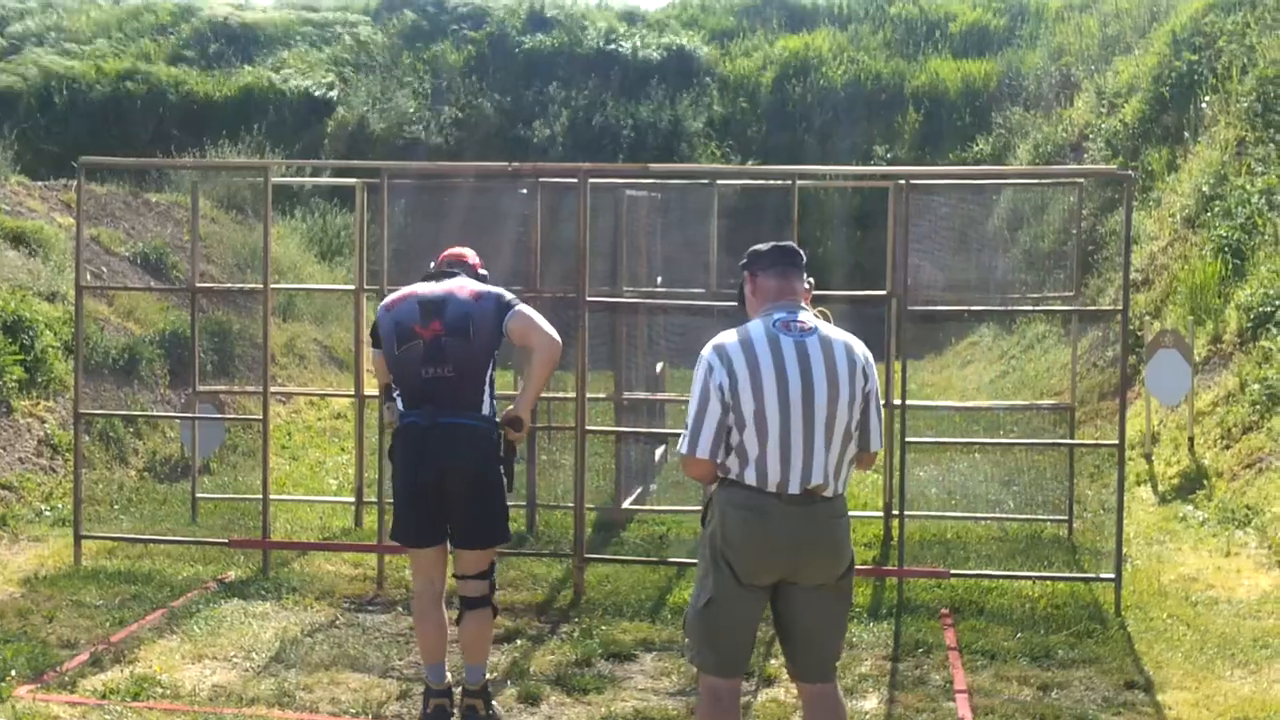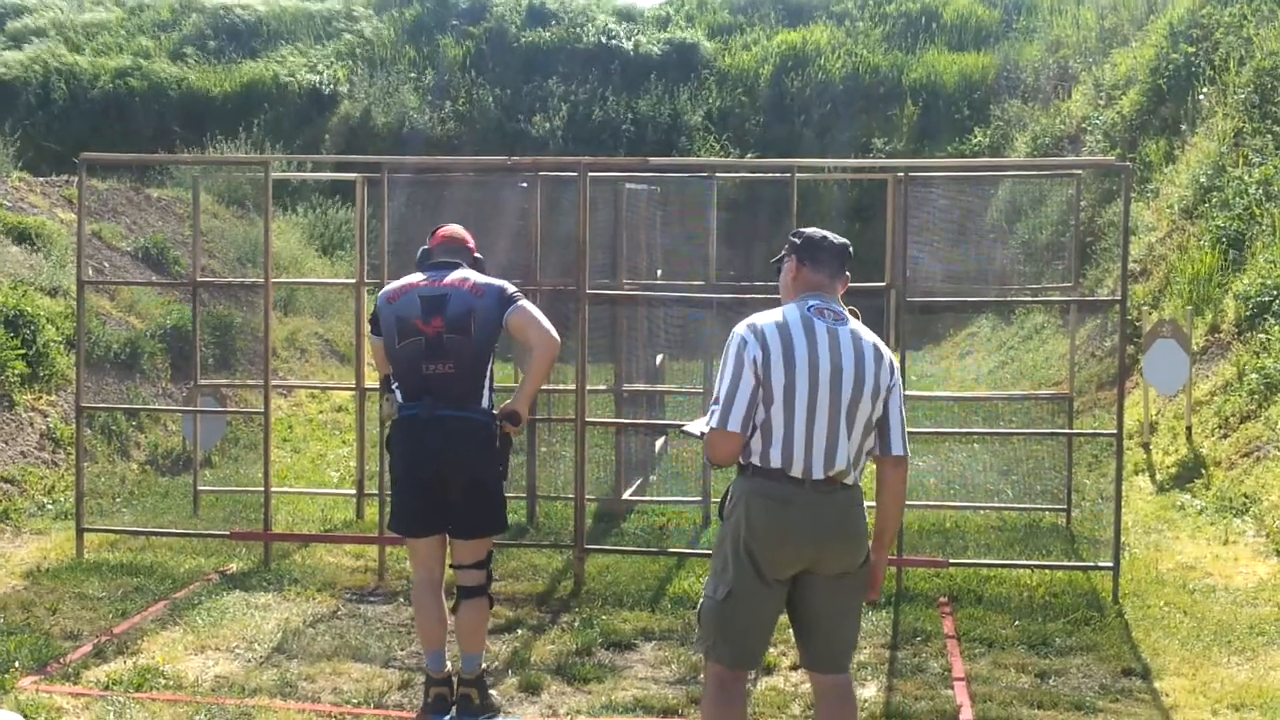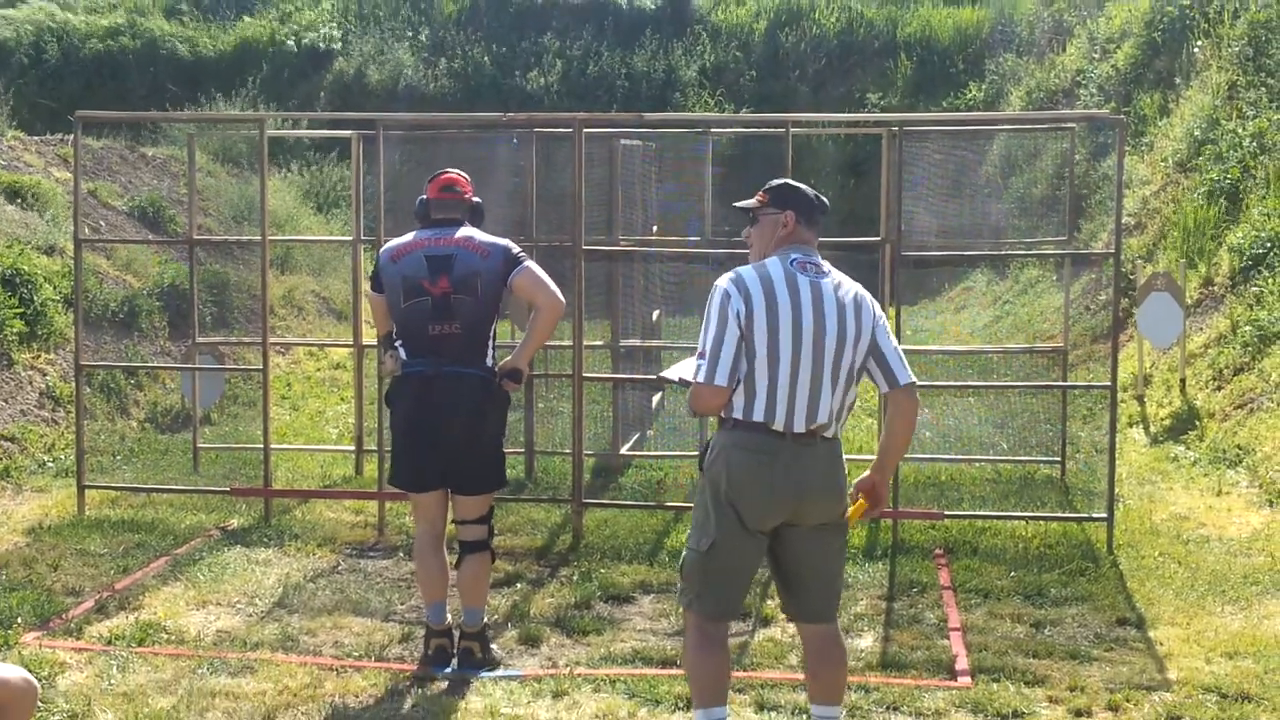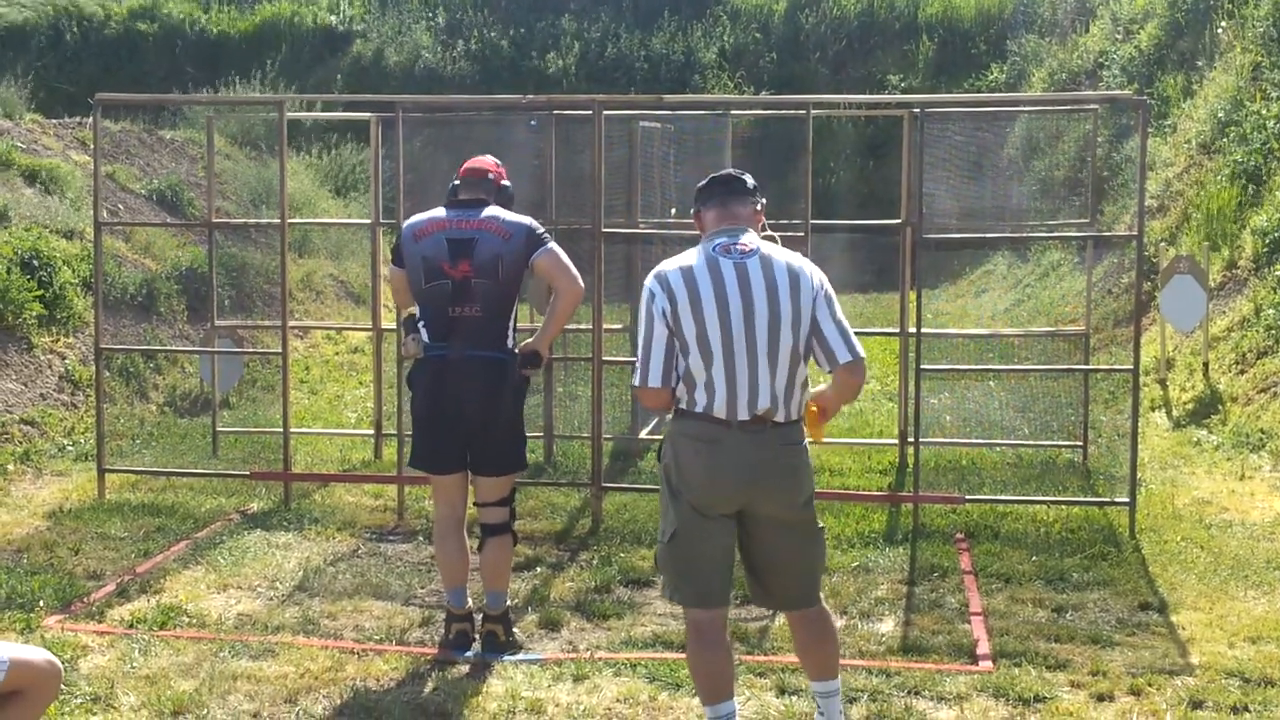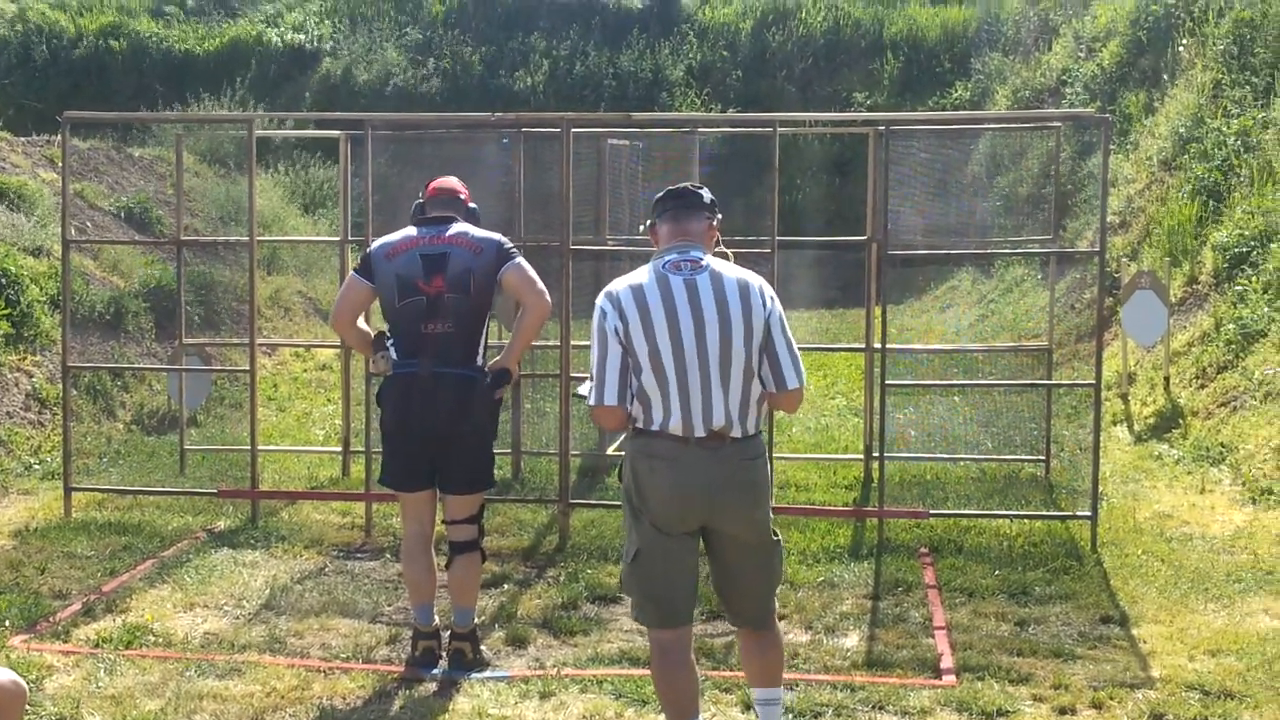
dt=1s
person 1, frame 1
left shoulder: (725, 351)
right shoulder: (854, 353)
left elbow: (698, 466)
right elbow: (867, 456)
left hip: (745, 522)
right hip: (823, 526)
left knee: (720, 676)
right knee: (819, 679)
person 1, frame 2
left shoulder: (756, 333)
right shoulder: (877, 353)
left elbow: (722, 448)
right elbow: (894, 467)
left wrist: (713, 445)
right wrist: (879, 553)
left hip: (764, 509)
right hip: (840, 516)
left knee: (726, 667)
right knee: (832, 671)
person 1, frame 3
left shoulder: (739, 286)
right shoulder: (856, 299)
left elbow: (709, 397)
right elbow: (904, 397)
left wrist: (694, 397)
right wrist: (881, 473)
left hip: (744, 463)
right hip: (818, 467)
left knee: (707, 616)
right knee: (818, 620)
person 1, frame 4
left shoulder: (667, 279)
right shoulder: (801, 273)
left elbow: (653, 395)
right elbow: (850, 372)
right wrist: (825, 399)
left hip: (700, 452)
right hip: (780, 452)
left knee: (704, 611)
right knee: (802, 600)
person 1, frame 5
left shoulder: (619, 298)
right shoulder: (753, 289)
left elbow: (608, 416)
right elbow: (790, 397)
left hip: (661, 470)
right hip: (740, 468)
left knee: (669, 629)
right knee: (755, 616)
person 2, frame 1
left shoulder: (390, 307)
right shoulder: (490, 298)
left elbow: (383, 380)
right elbow: (549, 343)
right wrist: (523, 407)
left hip: (412, 447)
right hip: (471, 446)
left knee: (427, 581)
right knee: (476, 580)
person 2, frame 2
left shoulder: (389, 296)
right shoulder: (491, 290)
left elbow: (383, 368)
right elbow: (547, 340)
right wrist: (521, 401)
left hip: (411, 439)
right hip: (470, 438)
left knee: (426, 572)
right knee: (473, 570)
person 2, frame 3
left shoulder: (391, 254)
right shoulder: (496, 250)
left elbow: (382, 324)
right elbow: (552, 301)
right wrist: (519, 360)
left hip: (414, 397)
right hip: (473, 396)
left knee: (427, 526)
right knee: (474, 526)
left ankle: (437, 637)
right ankle: (472, 639)
person 2, frame 4
left shoulder: (414, 230)
right shoulder: (519, 228)
left elbow: (401, 297)
right elbow: (571, 286)
right wrist: (541, 344)
left hip: (435, 378)
right hip: (495, 378)
left knee: (447, 508)
right knee: (497, 508)
left ankle: (458, 620)
right ankle: (495, 622)
person 2, frame 5
left shoulder: (384, 249)
right shoulder: (488, 244)
left elbow: (341, 317)
right elbow: (538, 301)
right wrist: (508, 362)
left hip: (405, 396)
right hip: (465, 395)
left knee: (416, 526)
right knee: (465, 527)
left ankle: (425, 638)
right ankle: (463, 639)
